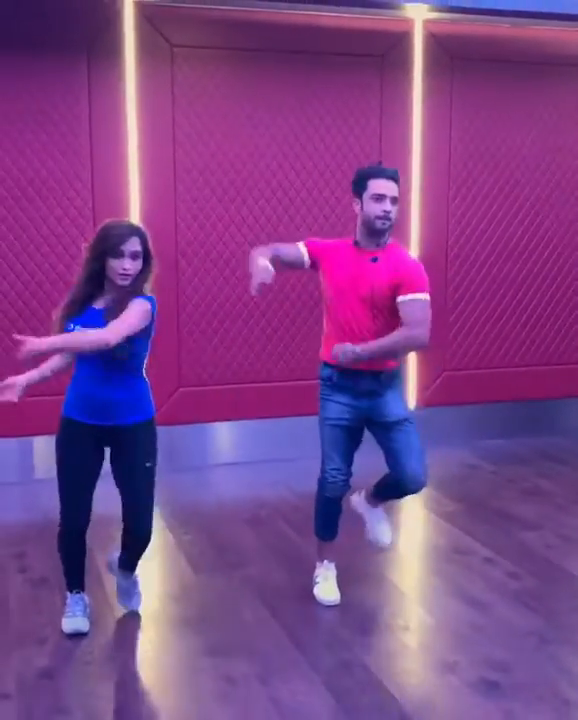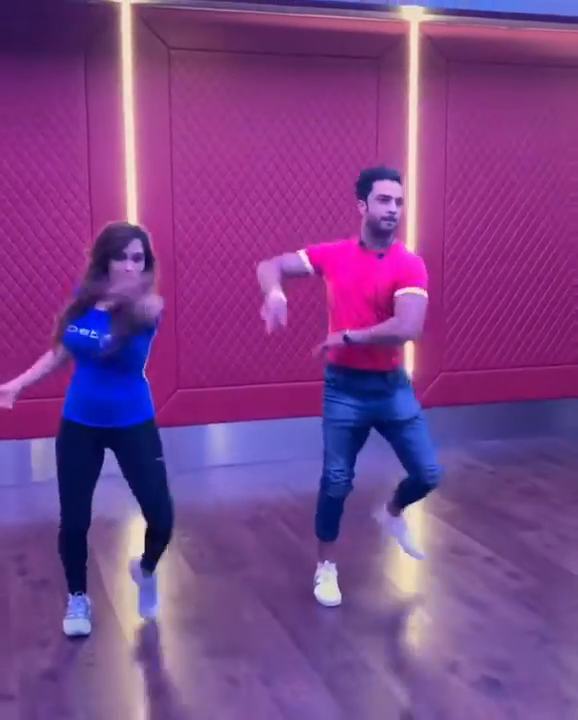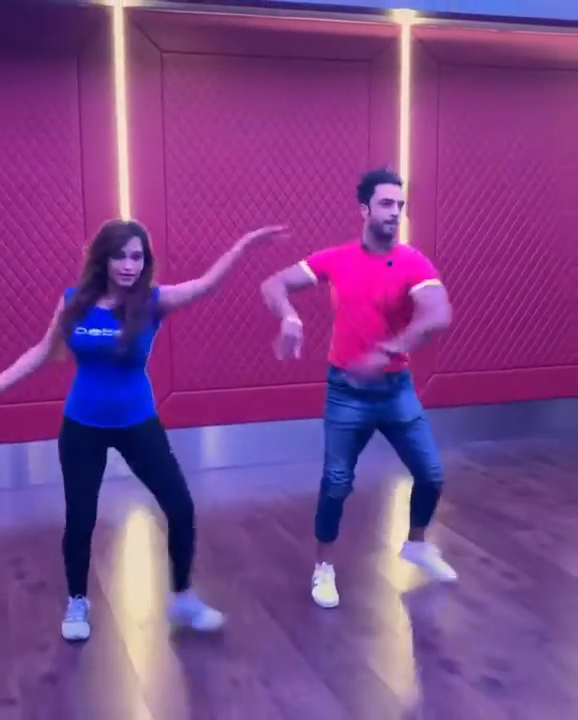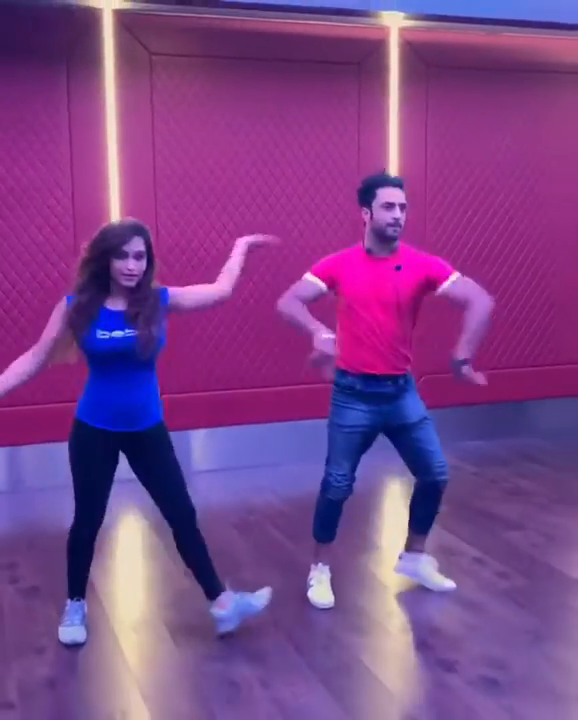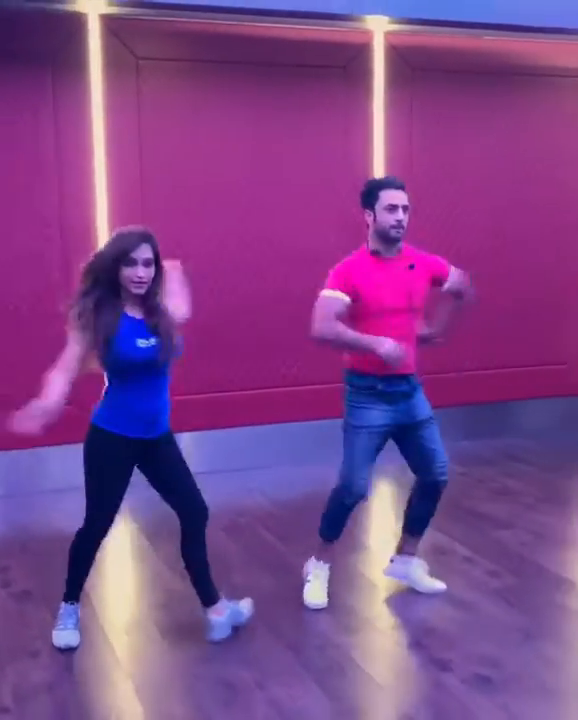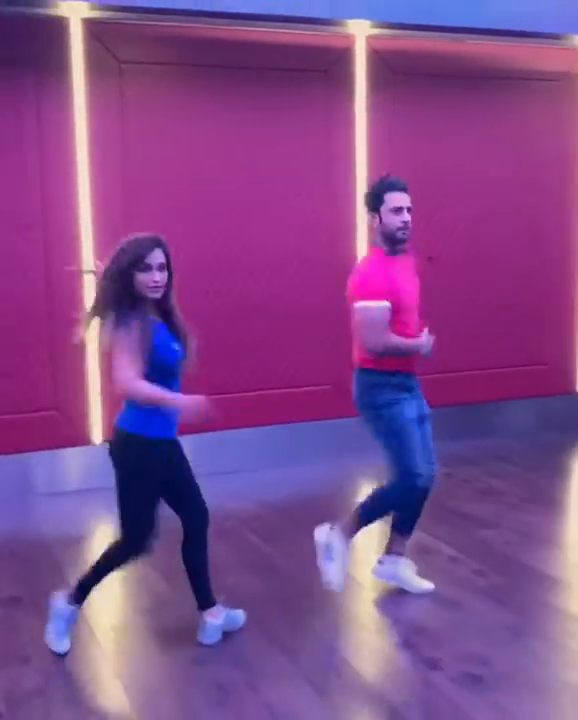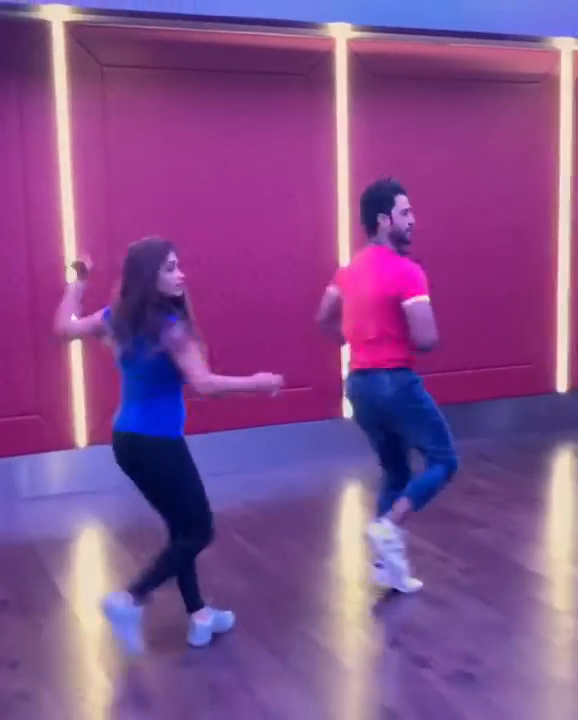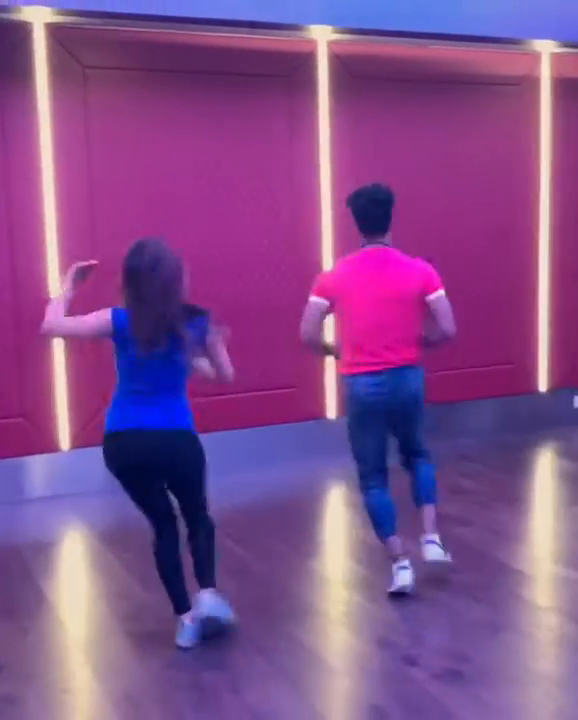
dt=0.1s
person 1, frame 1
left shoulder: (408, 267)
right shoulder: (327, 251)
left elbow: (418, 335)
right elbow: (265, 254)
left wrist: (358, 351)
right wrist: (263, 263)
left hip: (385, 386)
right hip: (338, 386)
left knee: (412, 476)
right knee: (333, 480)
left ankle: (370, 502)
right ankle: (325, 565)
person 1, frame 2
left shoulder: (410, 265)
right shoulder: (331, 255)
left elbow: (408, 328)
right elbow: (270, 267)
left wrist: (347, 337)
right wrist: (274, 293)
left hip: (392, 386)
right hip: (343, 387)
left knee: (428, 474)
right knee: (336, 481)
left ankle: (394, 512)
right ankle: (327, 567)
person 1, frame 3
left shoulder: (414, 266)
right shoulder: (334, 260)
left elbow: (439, 317)
right elbow: (273, 285)
left wrist: (386, 351)
right wrist: (288, 318)
left hip: (396, 386)
right hip: (346, 390)
left knee: (432, 474)
right knee: (337, 483)
left ankle: (418, 544)
right ankle: (325, 568)
person 1, frame 4
left shoulder: (424, 265)
right shoulder: (338, 266)
left elbow: (481, 302)
right elbow: (288, 302)
left wrist: (462, 357)
right wrist: (321, 333)
left hip: (401, 390)
right hip: (354, 392)
left knee: (436, 475)
right knee: (337, 485)
left ankle: (414, 557)
right ankle: (320, 569)
person 1, frame 5
left shoulder: (425, 261)
right shoulder: (349, 271)
left elbow: (461, 286)
right elbow: (320, 328)
left wrist: (433, 328)
right wrist: (374, 343)
left hip: (408, 388)
right hip: (369, 392)
left knee: (435, 474)
right knee: (353, 486)
left ankle: (406, 560)
right ankle: (318, 565)
person 1, frame 6
left shoulder: (402, 262)
right shoulder: (374, 274)
right elbow: (376, 343)
left wrist: (413, 329)
right wrist: (417, 344)
left hip: (402, 386)
right hip: (383, 388)
left knee: (424, 475)
right knee: (413, 479)
left ankle: (394, 560)
right ankle: (338, 535)
person 1, frame 7
left shoulder: (351, 270)
right shoulder: (407, 272)
left elbow: (324, 321)
right elbow: (425, 341)
right wrist: (404, 342)
left hip: (361, 384)
right hip: (398, 384)
left knee: (396, 471)
right knee: (443, 463)
left ankle: (391, 561)
right ankle: (388, 528)
person 1, frame 8
left shoulder: (331, 276)
right shoulder: (420, 270)
left elbow: (308, 335)
right elbow: (446, 331)
left wrist: (337, 350)
left hip: (359, 387)
right hip: (405, 382)
left knee: (371, 477)
right knee: (416, 458)
left ankle: (399, 564)
right ankle: (430, 539)
person 2, frame 1
left shoulder: (140, 304)
right shoulder: (80, 300)
left elbow: (106, 339)
left wrist: (44, 344)
left hip: (134, 425)
right hip: (79, 424)
left knee: (138, 521)
right knee: (74, 518)
left ankle: (124, 566)
right ankle: (76, 597)
person 2, frame 2
left shoulder: (144, 307)
right shoulder: (81, 303)
left elbow: (147, 307)
right elbow: (62, 353)
left wrist: (131, 292)
left hip: (134, 426)
right hip: (79, 426)
left knee: (161, 515)
right knee: (74, 521)
left ankle: (146, 571)
right ankle: (78, 599)
person 2, frame 3
left shoulder: (153, 301)
right shoulder: (74, 302)
left elbow: (204, 285)
right elbow: (43, 351)
left wrist: (241, 248)
left hip: (141, 425)
right hip: (82, 427)
left knee: (182, 509)
right knee: (80, 519)
left ankle: (183, 598)
right ankle: (77, 603)
person 2, frame 4
left shoulder: (159, 300)
right shoulder: (77, 305)
left elbow: (220, 291)
right elbow: (36, 356)
left wrist: (240, 247)
left hip: (148, 429)
right hip: (95, 431)
left knee: (183, 515)
right knee: (87, 522)
left ankle: (222, 602)
right ankle: (75, 606)
person 2, frame 5
left shoulder: (156, 311)
right shoulder: (100, 316)
left elbow: (181, 314)
right elbow: (65, 370)
left wrist: (173, 272)
right wrist: (46, 405)
left hip: (155, 437)
right hip: (113, 439)
left knee: (194, 514)
right knee: (96, 527)
left ankle: (217, 608)
right ankle: (70, 608)
person 2, frame 6
left shoulder: (160, 315)
right shoulder: (129, 321)
right elbow: (128, 383)
right wrist: (176, 400)
left hip: (158, 440)
right hip: (140, 443)
left knee: (197, 518)
right knee: (137, 538)
left ankle: (210, 613)
right ankle: (70, 603)
person 2, frame 7
left shoulder: (121, 318)
right shoulder: (171, 324)
left elbow: (66, 326)
right elbow: (201, 384)
left wrist: (76, 283)
right wrist: (254, 382)
left hip: (131, 438)
right hip: (162, 443)
left knee: (184, 525)
right knee: (197, 530)
left ankle: (198, 614)
right ankle: (129, 599)
person 2, frame 8
left shoulder: (118, 319)
right shoulder: (197, 322)
left elbow: (51, 326)
right elbow: (223, 372)
left wrist: (69, 284)
left hip: (119, 441)
right hip: (176, 440)
left knee: (163, 524)
right knee: (198, 519)
left ankle: (188, 618)
right ankle: (207, 597)
